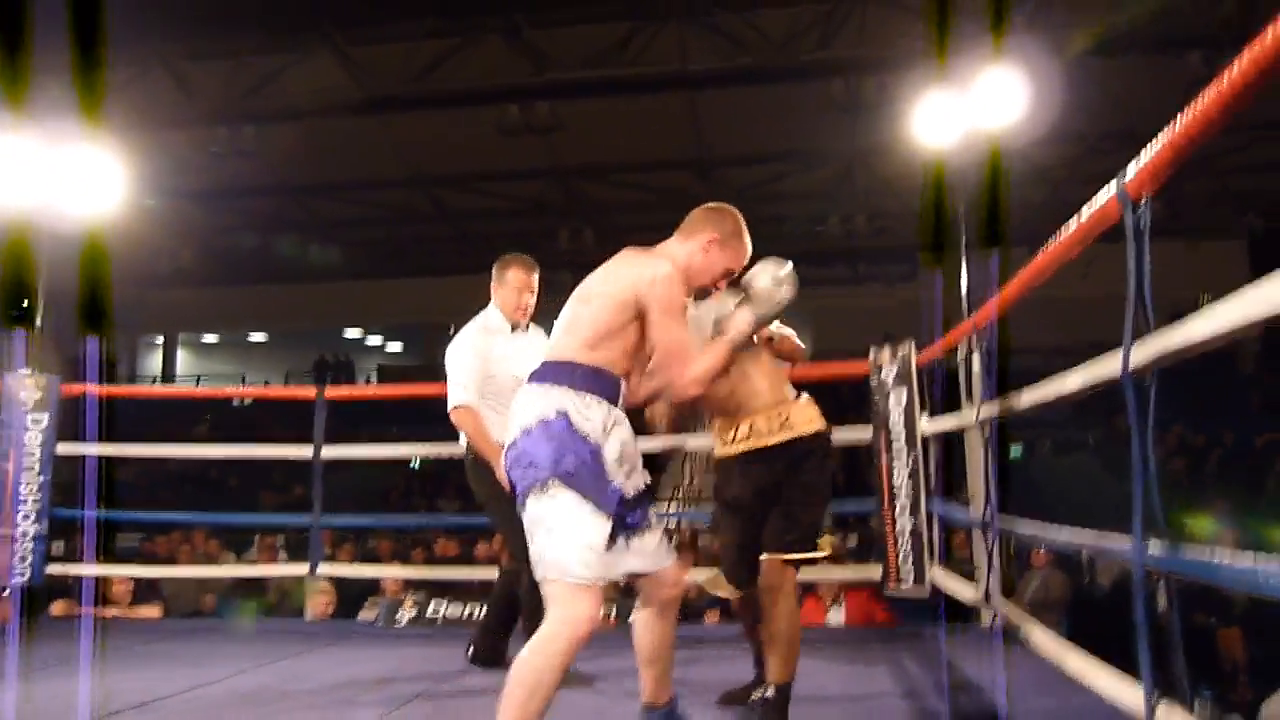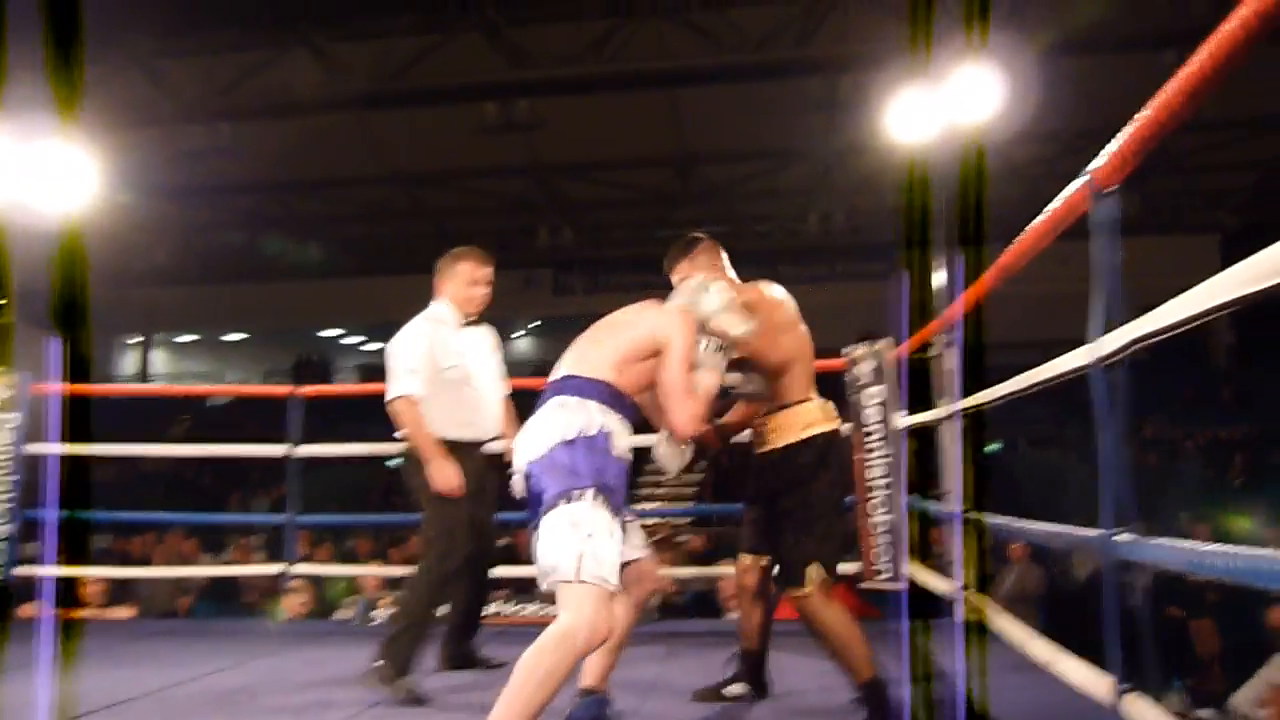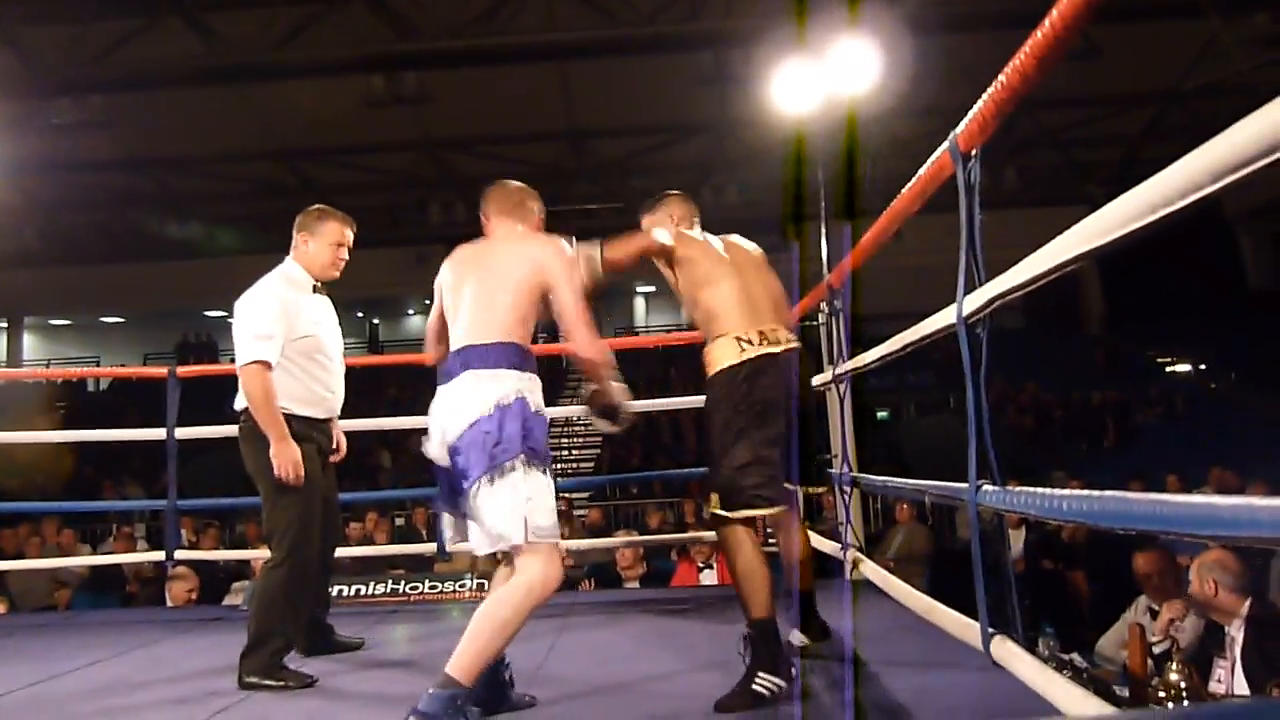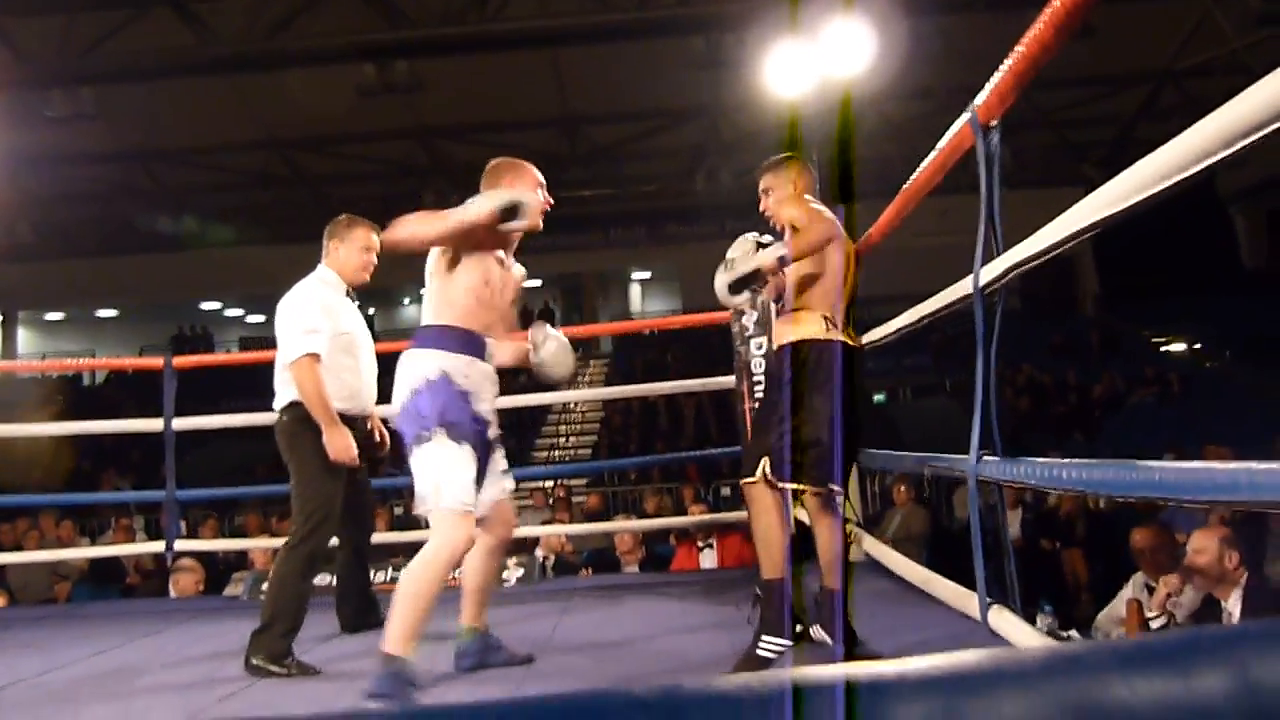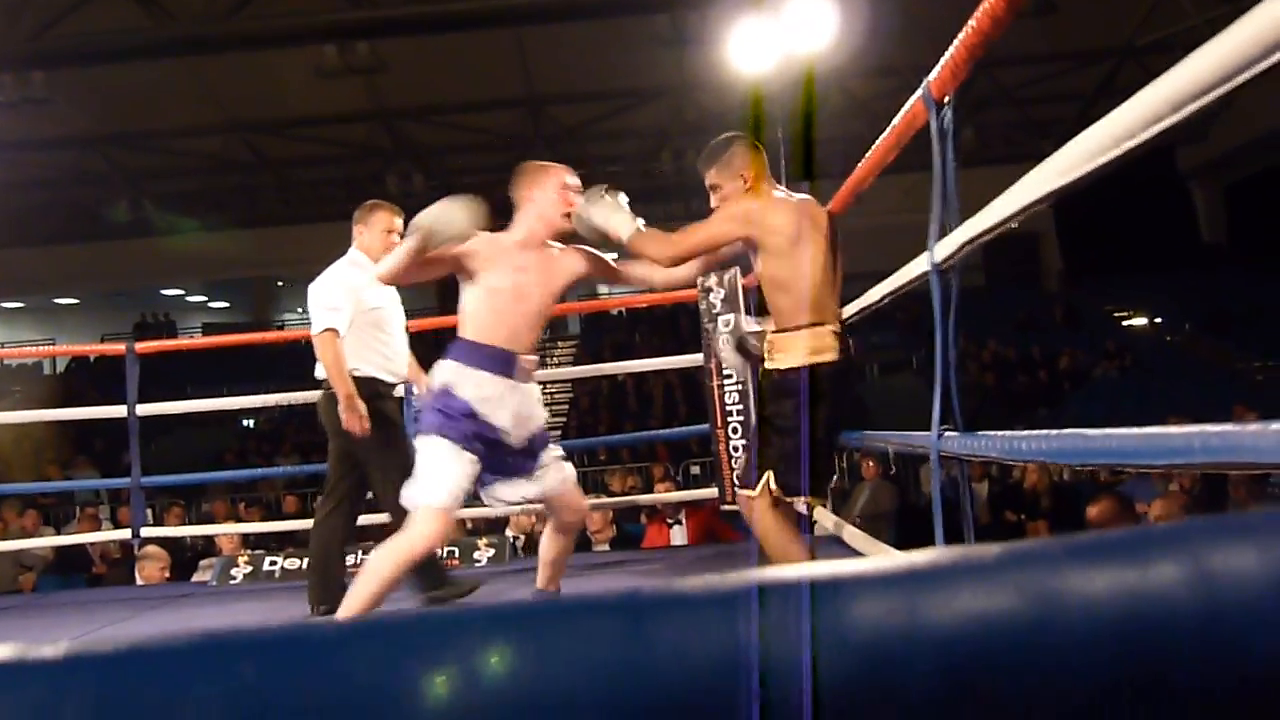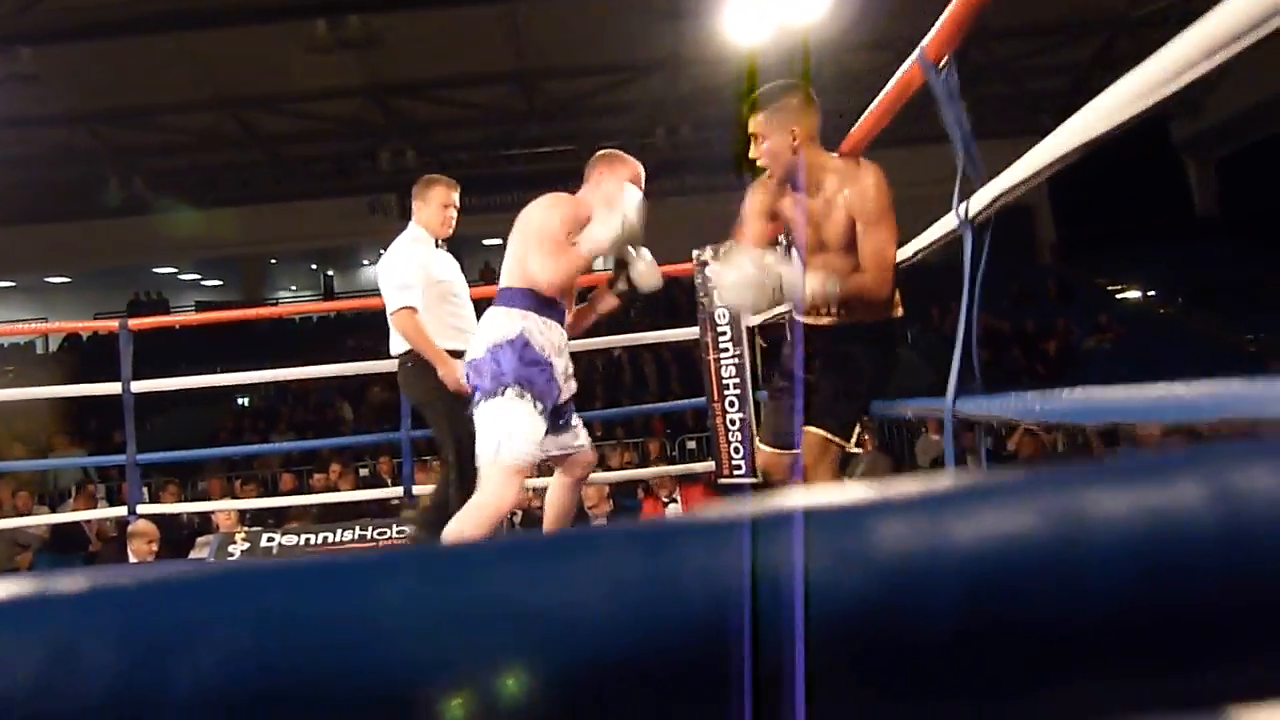
dt=0.5s
person 1, frame 1
left shoulder: (639, 271)
right shoulder: (661, 272)
right elbow: (685, 385)
right wrist: (744, 319)
left hip: (593, 438)
right hip: (557, 432)
left knee: (664, 586)
right knee: (576, 613)
person 1, frame 2
left shoulder: (648, 321)
right shoulder: (676, 326)
right elbow: (685, 423)
right wrist: (708, 373)
left hip: (570, 447)
right hip: (577, 440)
left knee: (641, 577)
right knee: (590, 622)
person 1, frame 3
left shoulder: (454, 261)
right shoulder: (549, 250)
left elbow: (433, 350)
right elbow: (586, 349)
right wrist: (612, 394)
left hip: (454, 405)
right hip: (499, 400)
left knee: (528, 555)
right knee: (541, 572)
left ankle: (488, 675)
person 1, frame 4
left shoulder: (509, 271)
right shoulder: (466, 233)
right elbow: (399, 234)
left wrist: (533, 351)
right wrist: (484, 210)
left hip: (470, 390)
right hip: (437, 379)
left knee: (500, 524)
right knee: (454, 532)
left ankle: (475, 640)
right ankle: (391, 674)
person 1, frame 5
left shoulder: (568, 261)
right shoulder: (472, 245)
left elbow: (648, 277)
right elbow: (387, 274)
left wrist: (710, 254)
right wrist: (418, 243)
left hip: (516, 401)
right hip: (461, 397)
left knee: (572, 511)
right knee: (426, 534)
left ankle: (545, 597)
person 1, frame 6
left shoulder: (579, 228)
right shoulder: (558, 208)
right elbow: (547, 278)
left wrist: (615, 293)
right wrist: (597, 240)
left hip: (538, 351)
right hip: (514, 346)
left knee: (579, 463)
right knee: (502, 490)
person 2, frame 1
left shoulder: (729, 314)
left elbow: (794, 351)
right elbow: (660, 417)
left hip: (797, 441)
right hip: (738, 460)
left knee: (777, 572)
right knee: (743, 587)
right ankle: (767, 679)
person 2, frame 2
left shoulder: (758, 296)
left elbow: (776, 355)
right wrist: (708, 431)
left hip: (808, 449)
right hip: (774, 451)
left knee: (804, 588)
right knee: (749, 571)
right ankle: (751, 675)
person 2, frame 3
left shoulder: (674, 243)
right shoulder: (744, 247)
left elbow: (618, 253)
right elbow: (787, 316)
left hip: (741, 373)
right hip: (782, 364)
left knee: (733, 517)
right knee: (779, 503)
left ankle: (769, 662)
right ankle: (810, 625)
person 2, frame 4
left shoulder: (806, 210)
right shoulder: (831, 235)
left elbow: (815, 238)
left wrist: (765, 259)
right wrist: (766, 269)
left hip: (806, 350)
right hip: (837, 356)
left knee: (762, 481)
right knee: (819, 491)
left ankle: (775, 623)
right ankle: (833, 622)
person 2, frame 5
left shoulder: (753, 211)
right shoulder: (804, 207)
left elbow: (665, 249)
left wrist: (616, 222)
left hip: (799, 368)
right hip: (805, 361)
left knee: (758, 500)
right knee: (759, 486)
person 2, frame 6
left shoulder: (862, 182)
right shoulder: (767, 192)
left elbow: (879, 284)
right elbow: (743, 262)
left wrist: (807, 285)
right wrist: (734, 278)
left hip: (864, 329)
right hip: (809, 329)
left knee: (817, 451)
right knee: (772, 462)
person 3, frame 1
left shoulder: (537, 339)
right shoulder: (473, 342)
right elbow: (461, 409)
right wrist: (500, 460)
right hip: (494, 462)
left knee: (525, 555)
right knee: (534, 555)
left ankle: (488, 644)
person 3, frame 2
left shoulder: (485, 336)
right shoulder: (420, 333)
left elbow: (499, 397)
right elbow: (404, 401)
left wrist: (515, 444)
right wrist: (437, 460)
left hip: (479, 456)
right hip: (440, 457)
left knee: (478, 554)
right knee: (445, 554)
left ankle: (459, 649)
right ankle: (392, 660)
person 3, frame 3
left shoulder: (320, 302)
right shoulder: (270, 296)
right elbow: (253, 370)
left wrist: (332, 426)
right wrist: (281, 441)
left hip: (312, 433)
right hip: (280, 436)
left knee: (322, 537)
right knee: (294, 545)
left ankle: (313, 632)
right ankle: (261, 664)
person 3, frame 4
left shoulder: (343, 303)
right shoulder: (310, 298)
right elbow: (303, 366)
left wrist: (370, 418)
right wrist: (332, 428)
left hip: (343, 427)
right hip: (313, 428)
left knee: (357, 521)
right knee: (312, 531)
left ankle: (358, 611)
right ankle: (268, 647)
person 3, frame 5
left shoulder: (382, 286)
right shoulder: (339, 279)
left elbow: (393, 345)
right elbow: (326, 338)
left wrist: (422, 381)
right wrist: (348, 399)
left hip: (371, 397)
right hip: (360, 396)
left knee: (342, 499)
right knee: (401, 488)
left ankle: (325, 596)
right ankle: (432, 581)
person 3, frame 6
left shoulder: (443, 257)
right shoulder: (405, 254)
right elbow: (403, 315)
right wrist: (444, 363)
left hip: (450, 366)
right hip: (428, 367)
left knee: (464, 457)
right knee: (467, 460)
left ankle: (431, 534)
